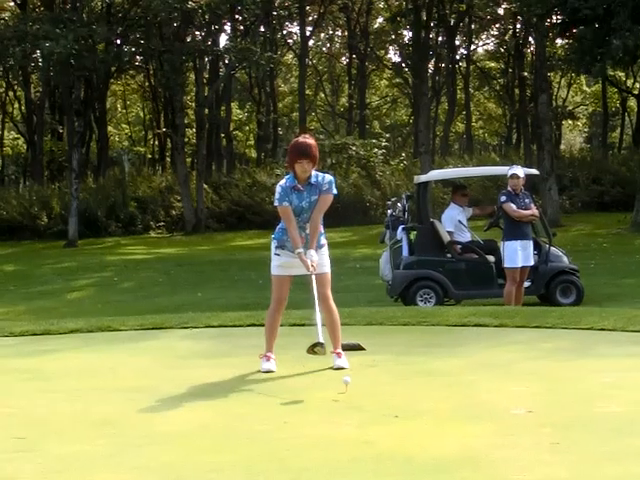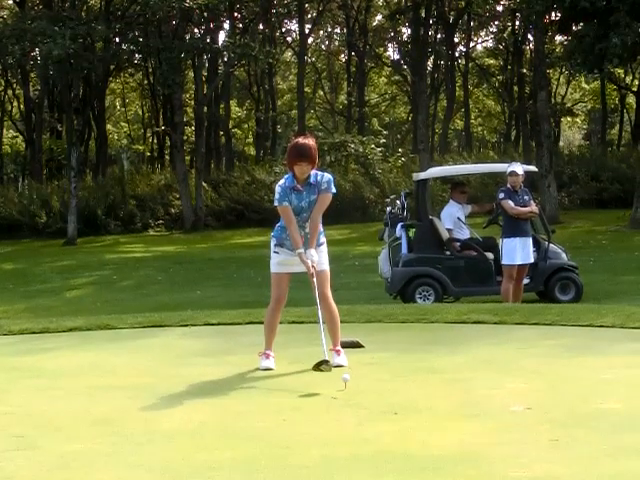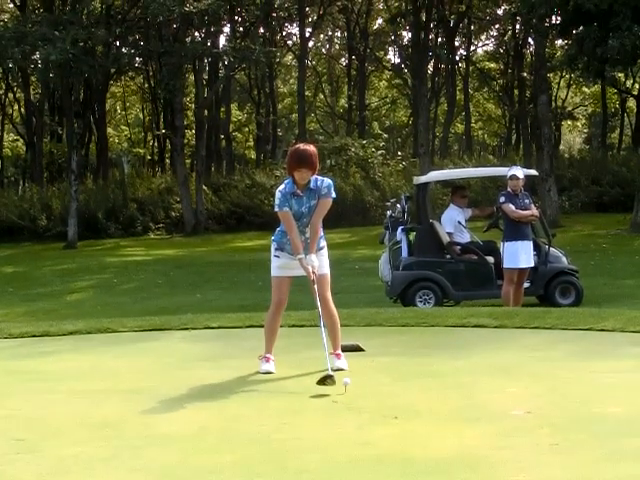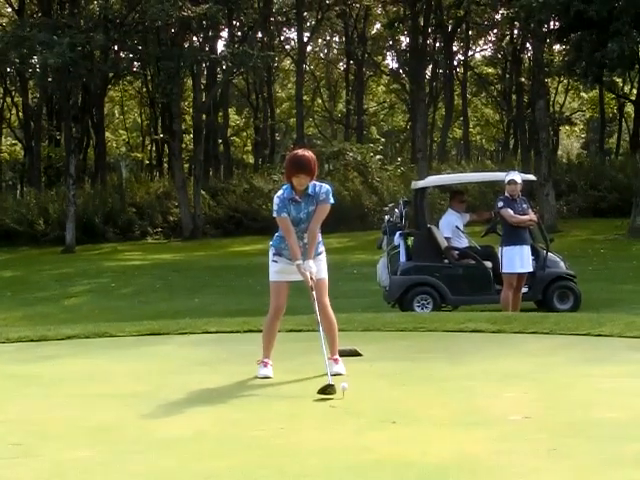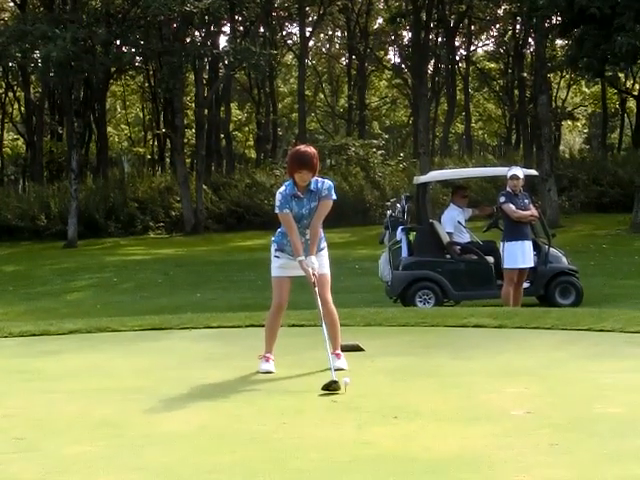
dt=1s
person 1, frame 1
left shoulder: (325, 181)
right shoulder: (283, 188)
left elbow: (316, 218)
right elbow: (291, 224)
left wrist: (311, 251)
right wrist: (301, 255)
left hip: (316, 245)
right hip: (285, 247)
left knee: (325, 299)
right knee: (278, 301)
left ankle: (338, 351)
right ankle: (268, 354)
person 1, frame 2
left shoulder: (324, 180)
right shoulder: (283, 187)
left elbow: (315, 217)
right elbow: (291, 224)
left wrist: (311, 250)
right wrist: (301, 255)
left hip: (316, 244)
right hip: (285, 246)
left knee: (325, 296)
right knee: (277, 299)
left ankle: (337, 349)
right ankle: (267, 352)
person 1, frame 3
left shoulder: (325, 185)
right shoulder: (283, 192)
left elbow: (316, 222)
right elbow: (292, 230)
left wrist: (311, 255)
right wrist: (302, 260)
left hip: (316, 247)
right hip: (285, 250)
left knee: (325, 299)
right knee: (278, 302)
left ankle: (338, 353)
right ankle: (267, 356)
person 1, frame 4
left shoulder: (323, 191)
right shoulder: (281, 198)
left elbow: (314, 228)
right elbow: (290, 235)
left wrist: (309, 261)
right wrist: (300, 266)
left hip: (314, 253)
right hip: (283, 255)
left knee: (323, 305)
right knee: (277, 308)
left ankle: (335, 357)
right ankle: (265, 361)
person 1, frame 5
left shoulder: (325, 187)
right shoulder: (283, 194)
left elbow: (316, 224)
right elbow: (292, 232)
left wrist: (311, 257)
right wrist: (302, 262)
left hip: (316, 249)
right hip: (285, 251)
left knee: (326, 300)
right knee: (279, 303)
left ankle: (337, 352)
right ankle: (267, 356)
person 2, frame 1
left shoulder: (526, 195)
right shoulder: (504, 195)
left elbow: (536, 215)
right elbow: (514, 213)
left wrist: (521, 216)
right wrist: (530, 212)
left hip: (527, 240)
right hip: (511, 241)
left knee: (521, 281)
right knee: (512, 280)
person 2, frame 2
left shoulder: (526, 192)
right shoulder: (503, 192)
left elbow: (535, 212)
right elbow: (512, 210)
left wrist: (520, 213)
right wrist: (529, 209)
left hip: (526, 237)
right hip: (510, 238)
left knee: (520, 279)
right knee: (509, 278)
person 2, frame 3
left shoulder: (526, 196)
right shoulder: (504, 196)
left elbow: (536, 216)
right elbow: (514, 213)
left wrist: (521, 216)
right wrist: (530, 213)
left hip: (527, 241)
right hip: (511, 242)
left knee: (521, 282)
right knee: (510, 281)
person 2, frame 4
left shoulder: (524, 200)
right shoulder: (502, 201)
left elbow: (534, 221)
right elbow: (512, 218)
left wrist: (519, 220)
right wrist: (528, 217)
left hip: (525, 246)
right hip: (509, 247)
left knee: (519, 287)
right knee: (509, 286)
person 2, frame 5
left shoulder: (525, 196)
right shoulder: (504, 196)
left elbow: (535, 216)
right elbow: (514, 213)
left wrist: (521, 216)
right wrist: (529, 213)
left hip: (526, 241)
right hip: (511, 242)
left knee: (520, 282)
right knee: (509, 281)
